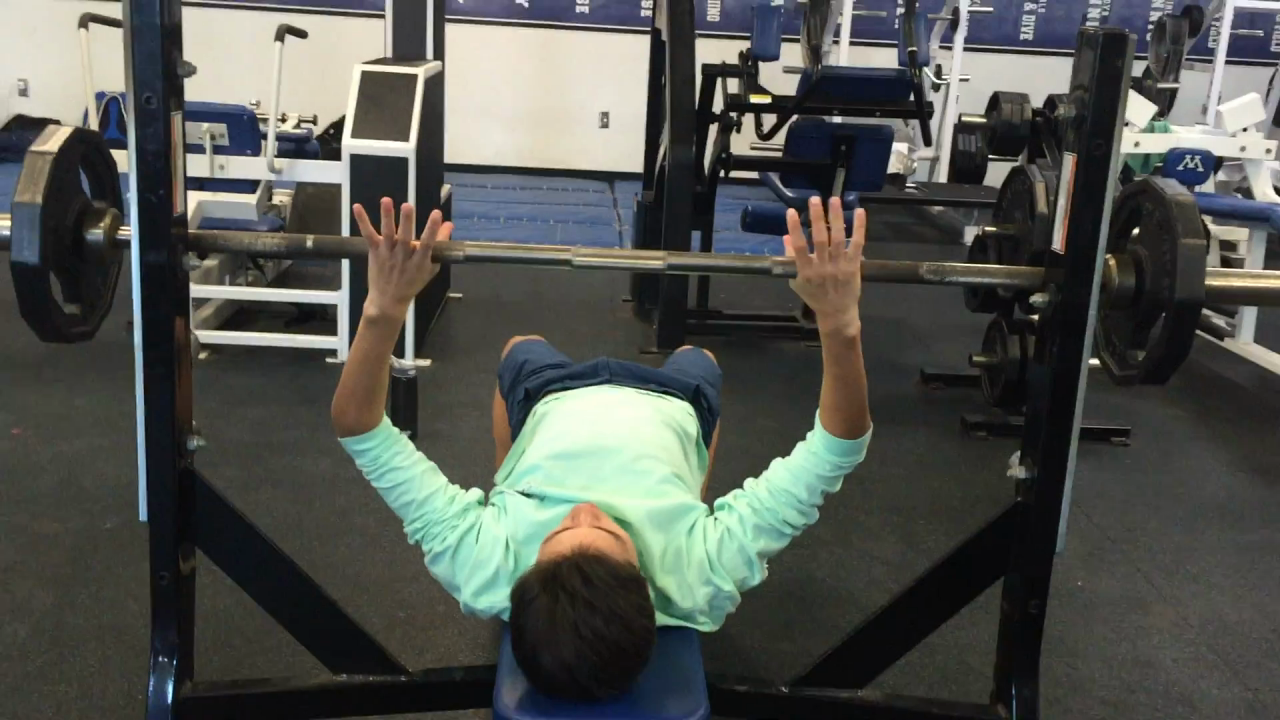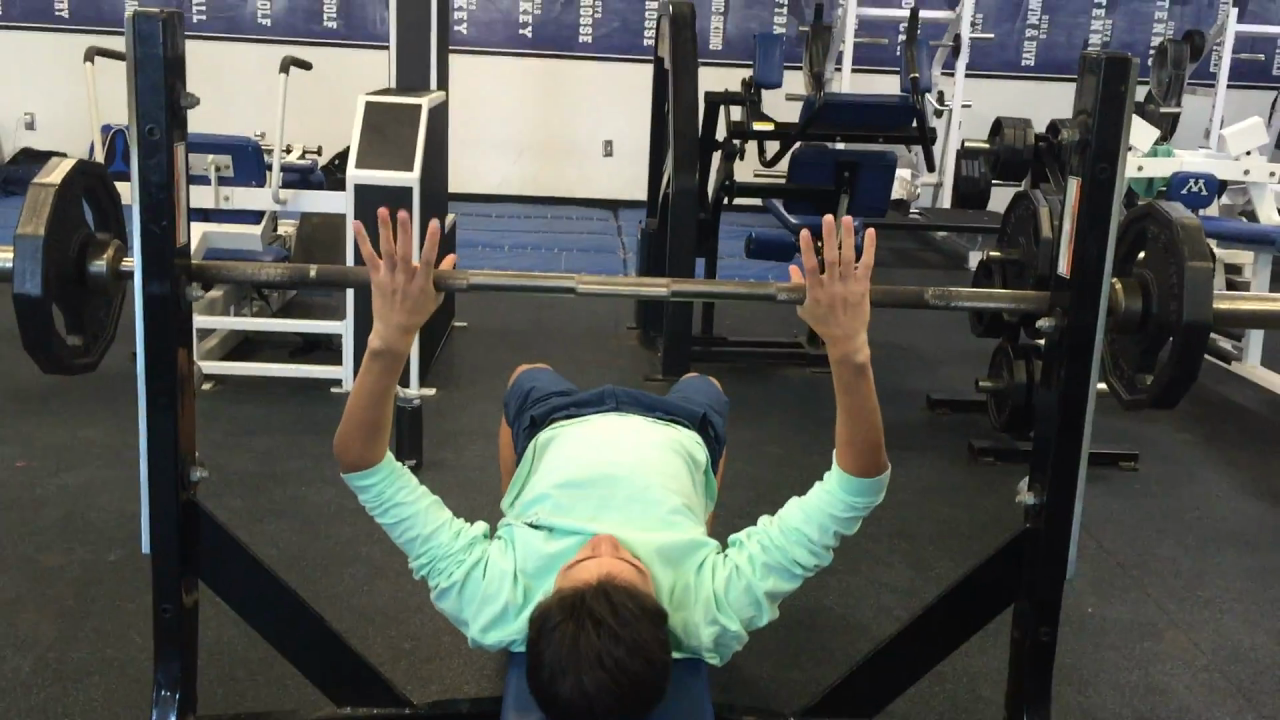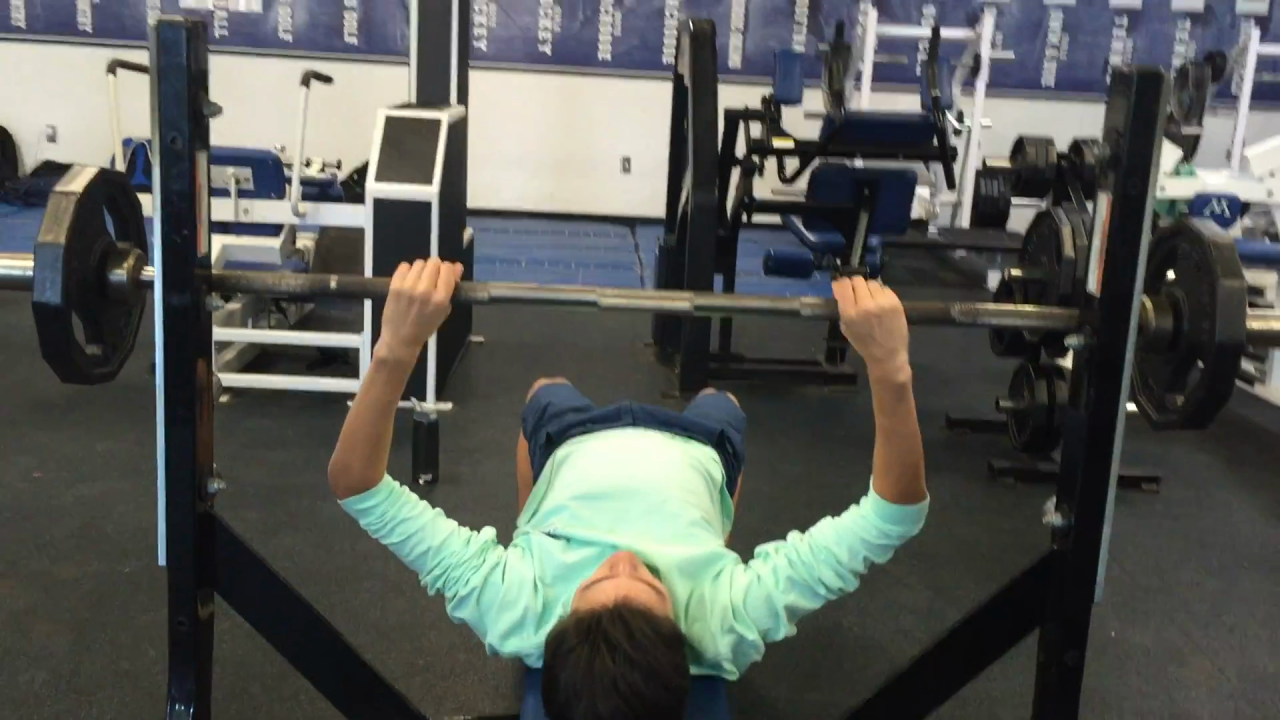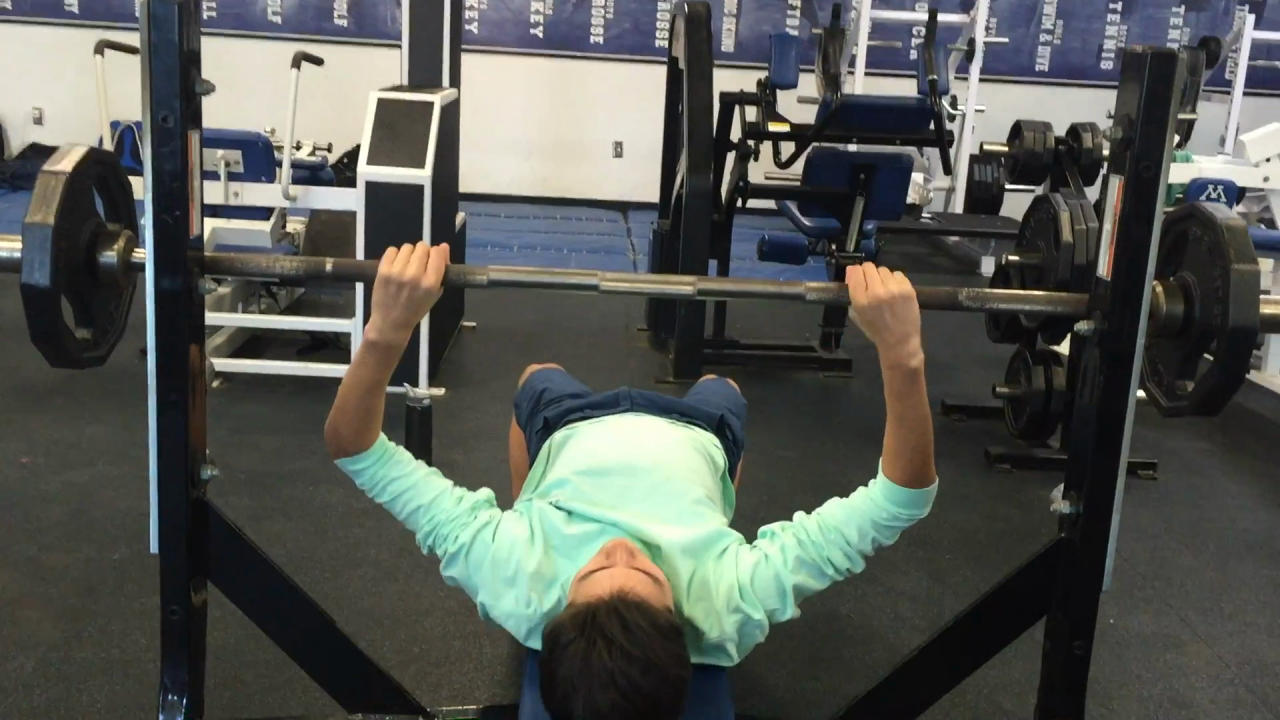
dt=0.4s
person 1, frame 1
left shoulder: (486, 569)
right shoulder: (698, 575)
left elbow: (360, 431)
right elbow: (836, 450)
left wrist: (384, 308)
right wrist: (839, 320)
left knee: (524, 349)
right knee: (696, 361)
person 1, frame 2
left shoulder: (495, 604)
right shoulder: (711, 608)
left elbow: (363, 467)
right elbow: (856, 487)
left wrist: (389, 339)
right wrist: (849, 350)
left knee: (529, 378)
right knee: (701, 389)
person 1, frame 3
left shoulder: (516, 613)
right shoulder: (729, 620)
left elbow: (355, 486)
right elbow: (895, 515)
left wrist: (395, 347)
right wrist: (890, 367)
left knee: (550, 395)
right knee: (719, 405)
person 1, frame 4
left shoulder: (516, 587)
right shoulder: (730, 603)
left elbow: (356, 451)
right elbow: (901, 500)
left wrist: (386, 330)
right wrist: (900, 351)
left knee: (541, 378)
right knee: (720, 389)
